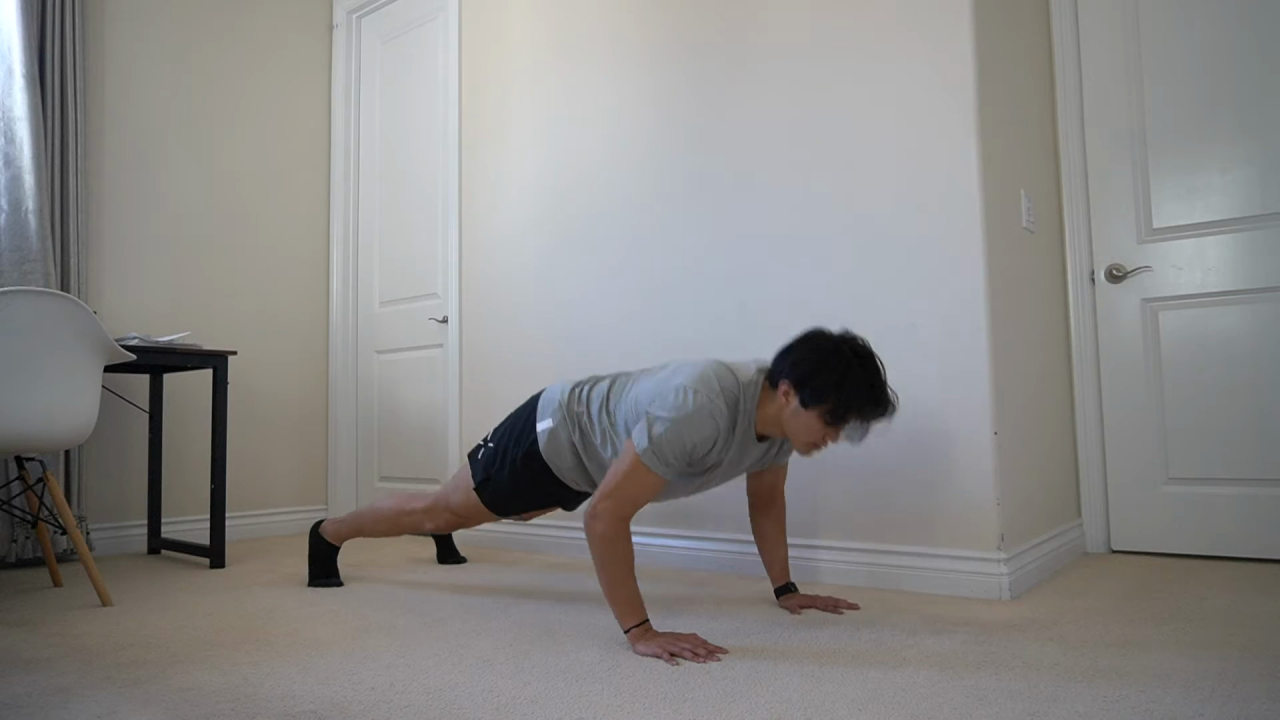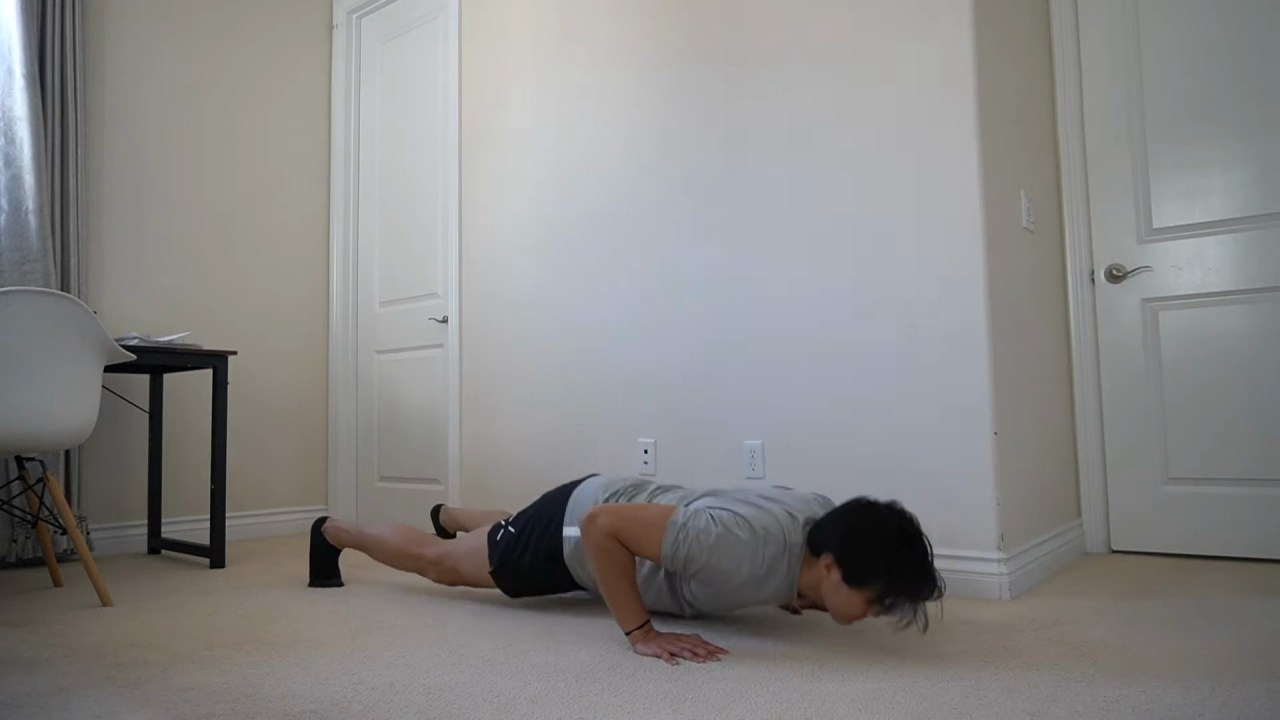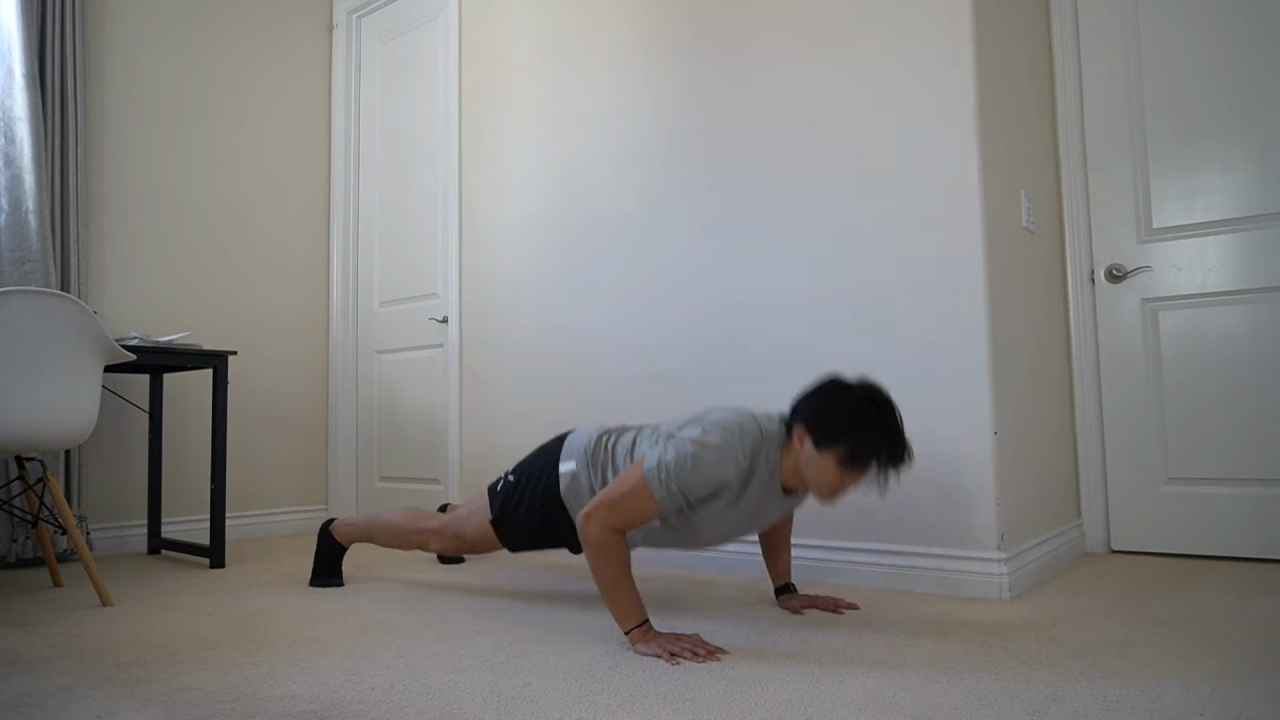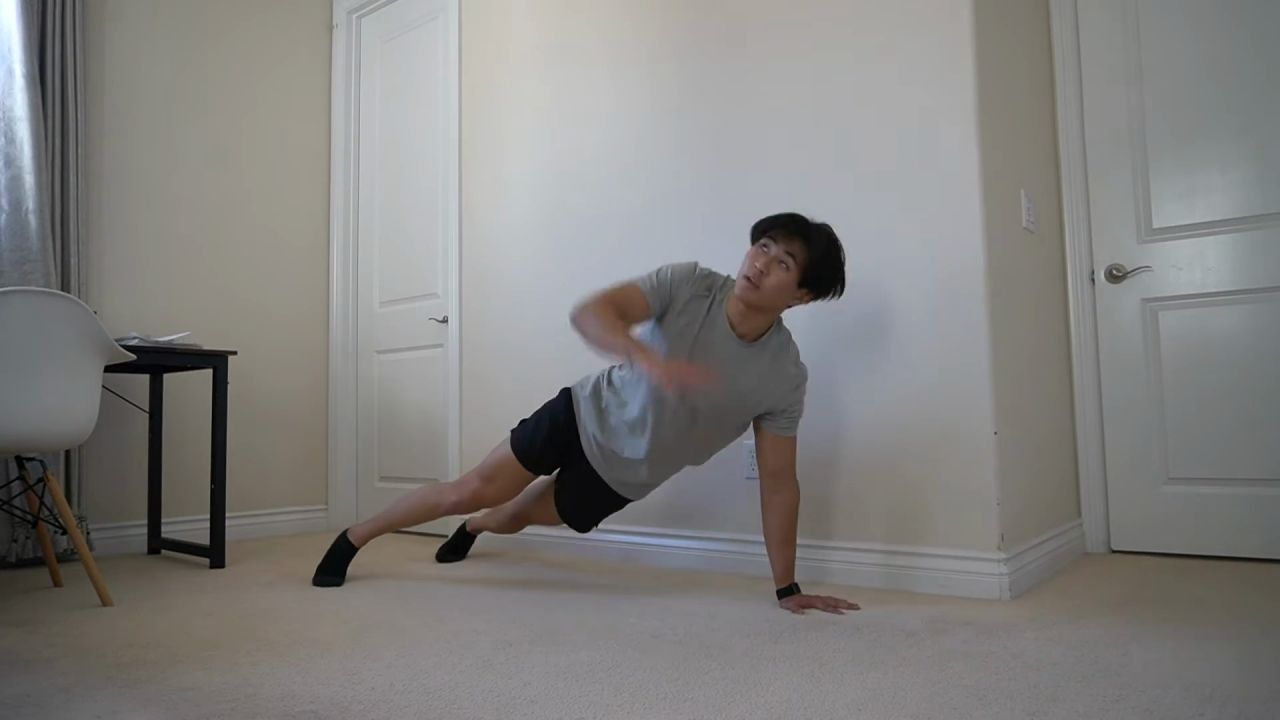
dt=0.4s
person 1, frame 1
left shoulder: (780, 413)
right shoulder: (700, 409)
left elbow: (766, 497)
right elbow: (606, 517)
left wrist: (787, 591)
right wrist: (638, 630)
left hip: (589, 454)
right hip: (553, 432)
left knee: (519, 513)
right knee: (441, 510)
left ankle: (444, 537)
right ankle: (329, 534)
person 1, frame 2
left shoulder: (820, 520)
right shoulder: (744, 552)
right elbow: (602, 525)
left wrist: (790, 597)
right wrist: (641, 632)
left hip: (614, 503)
right hip: (579, 526)
left knee: (506, 531)
right knee: (442, 564)
left ankle: (449, 517)
right ankle: (332, 532)
person 1, frame 3
left shoulder: (797, 458)
right shoulder: (723, 452)
left elbow: (773, 509)
right elbow: (599, 521)
left wrist: (787, 590)
right wrist: (640, 630)
left hip: (615, 474)
right hip: (575, 472)
right knee: (446, 534)
left ankle: (458, 511)
right ankle: (338, 532)
person 1, frame 4
left shoulder: (785, 376)
right shoulder: (689, 285)
left elbow: (780, 483)
right elbow: (589, 311)
left wrist: (787, 589)
right wrist: (648, 356)
left hip: (623, 474)
right hip: (587, 416)
left knee: (520, 515)
right knee: (472, 491)
left ankle: (474, 531)
right ankle: (353, 538)
